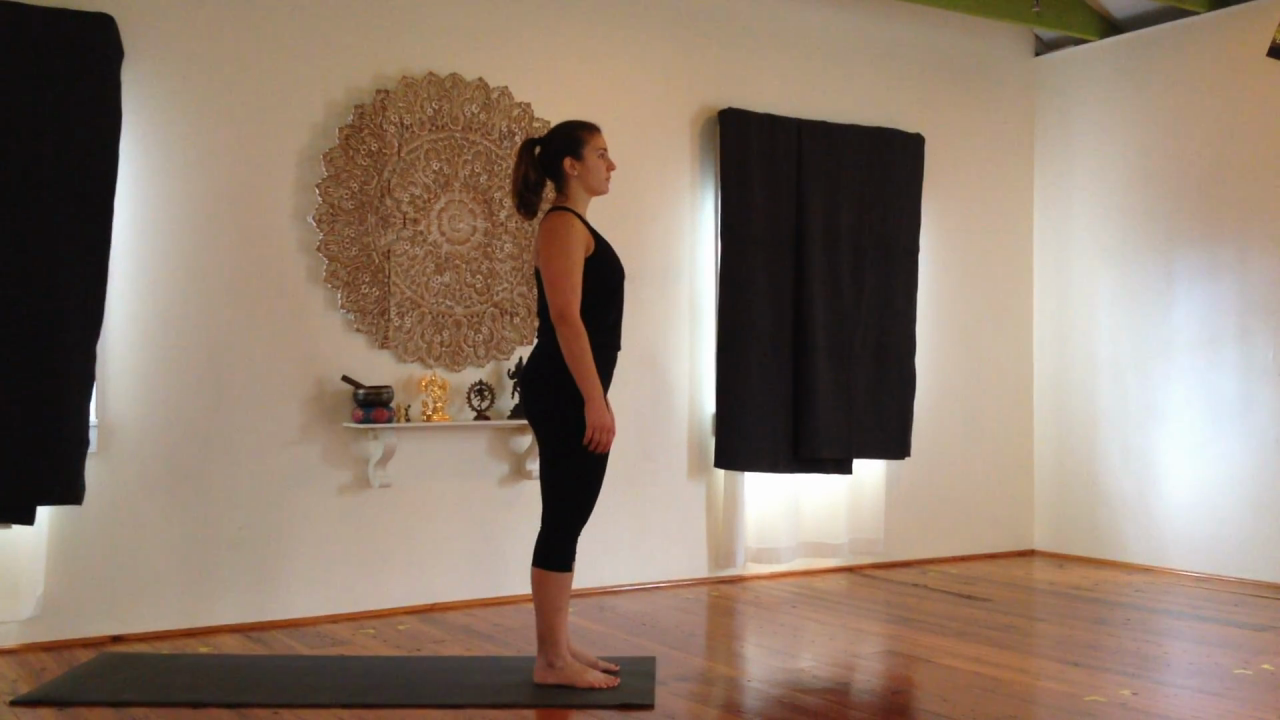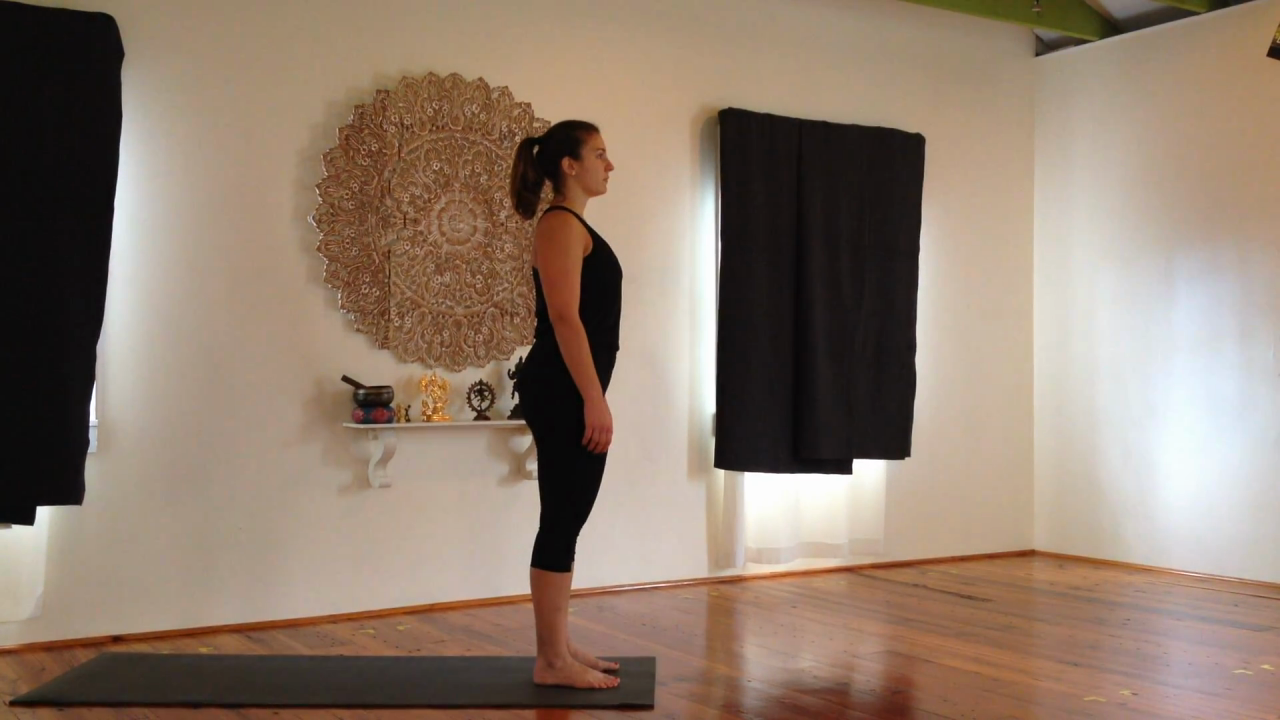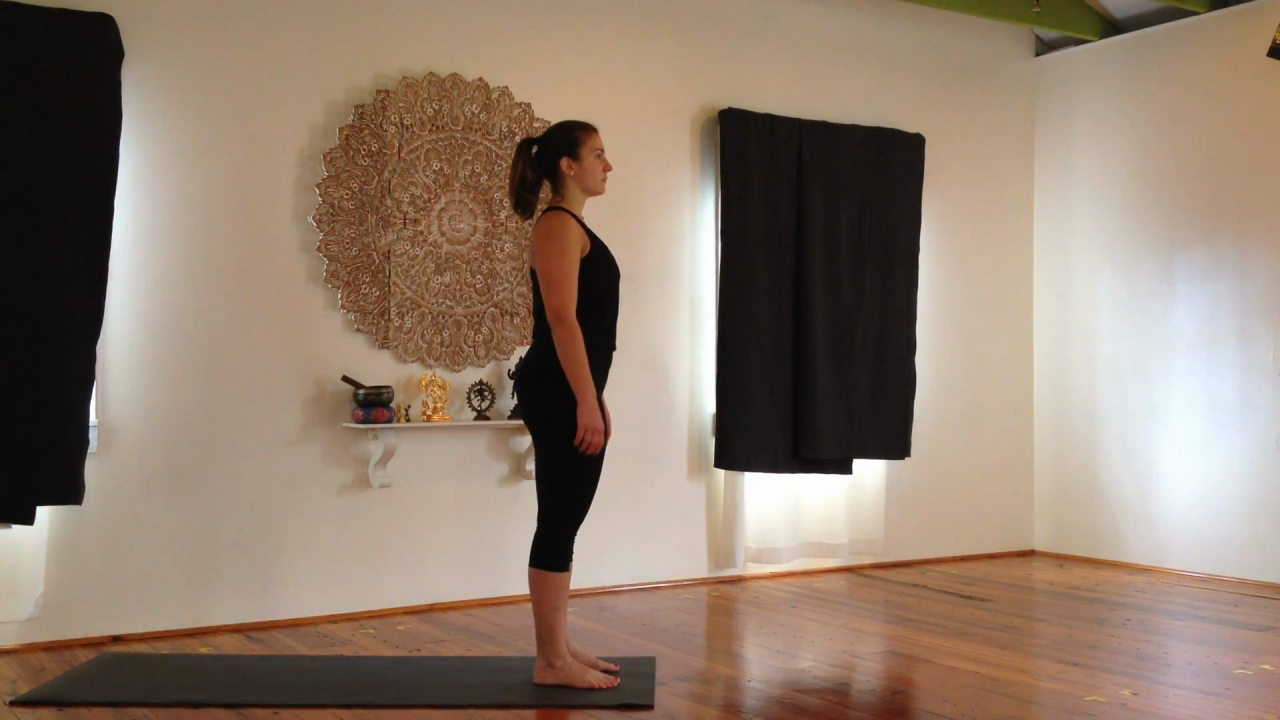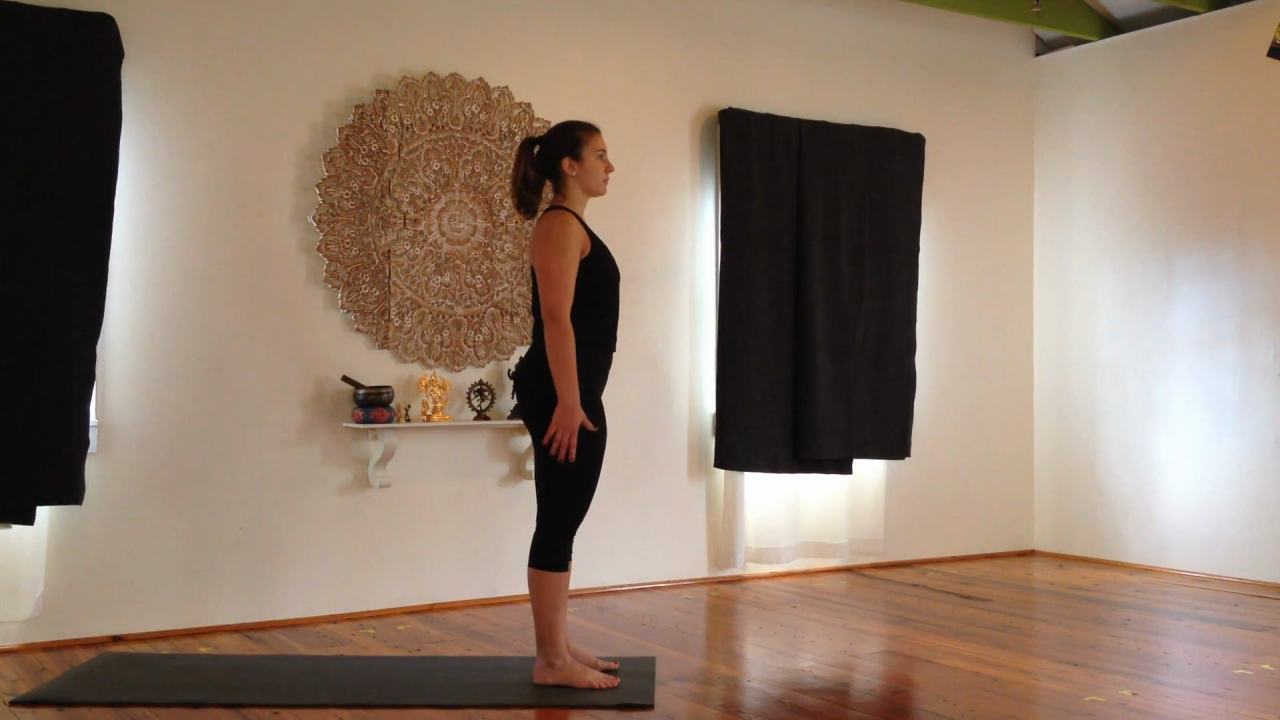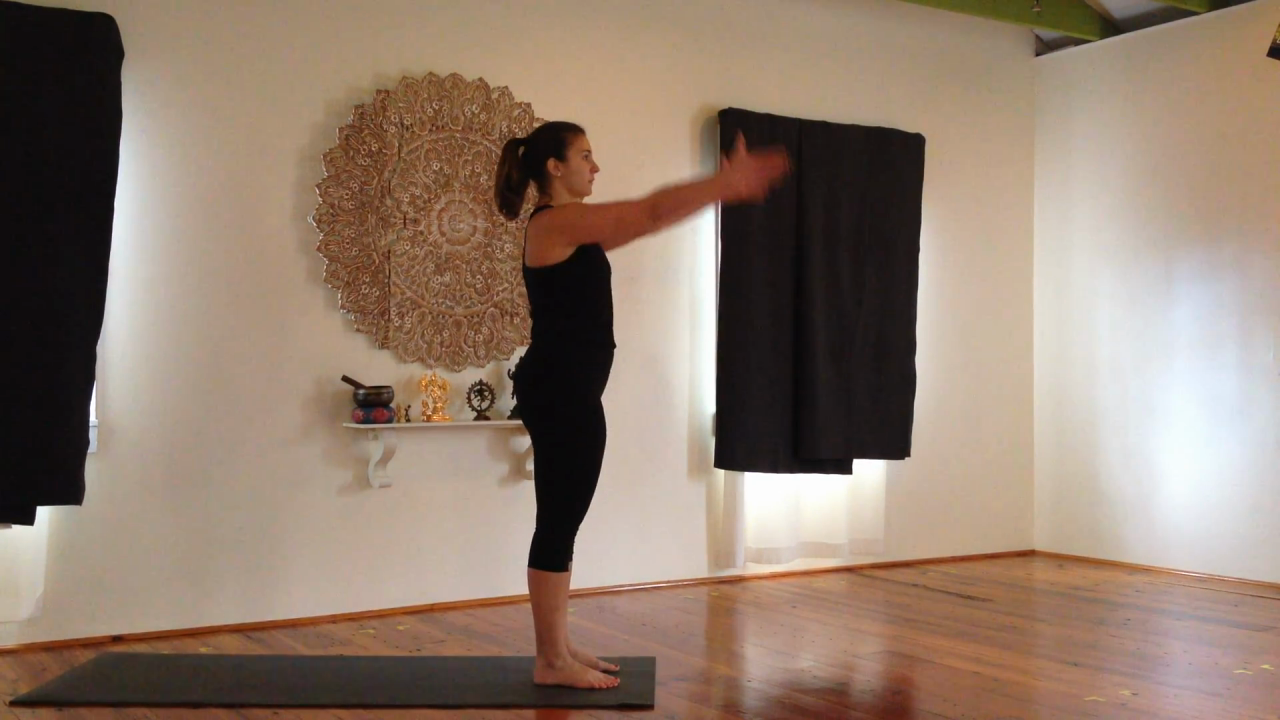
dt=1s
person 1, frame 1
left shoulder: (577, 226)
right shoulder: (563, 225)
right elbow: (567, 320)
left wrist: (595, 398)
right wrist: (595, 401)
left hip: (572, 391)
right hip: (564, 392)
left knee: (568, 520)
right knee: (563, 522)
left ankle: (560, 648)
right ankle: (552, 660)
person 1, frame 2
left shoulder: (575, 225)
right shoulder: (560, 224)
right elbow: (565, 319)
left wrist: (594, 398)
right wrist: (593, 400)
left hip: (571, 391)
right hip: (562, 392)
left knee: (567, 521)
right knee: (562, 521)
left ankle: (559, 647)
right ankle: (551, 660)
person 1, frame 3
left shoulder: (573, 226)
right shoulder: (558, 225)
right elbow: (562, 320)
left wrist: (594, 399)
right wrist: (586, 402)
left hip: (570, 391)
right hip: (559, 393)
left knee: (565, 521)
right knee: (559, 522)
left ankle: (558, 646)
right ankle: (551, 660)
person 1, frame 4
left shoulder: (572, 225)
right shoulder: (560, 225)
right elbow: (556, 318)
right wrist: (568, 402)
left hip: (574, 389)
right hip: (561, 391)
left knee: (564, 521)
right knee: (558, 523)
left ankle: (559, 647)
right ankle: (551, 660)
person 1, frame 5
left shoulder: (567, 225)
right shoulder: (557, 221)
left elbow: (648, 214)
right elbow: (650, 212)
left wrist: (722, 184)
right wrist: (725, 184)
left hip: (569, 389)
right hip: (559, 390)
left knee: (563, 522)
right knee: (558, 523)
left ankle: (557, 648)
right ankle: (551, 660)
